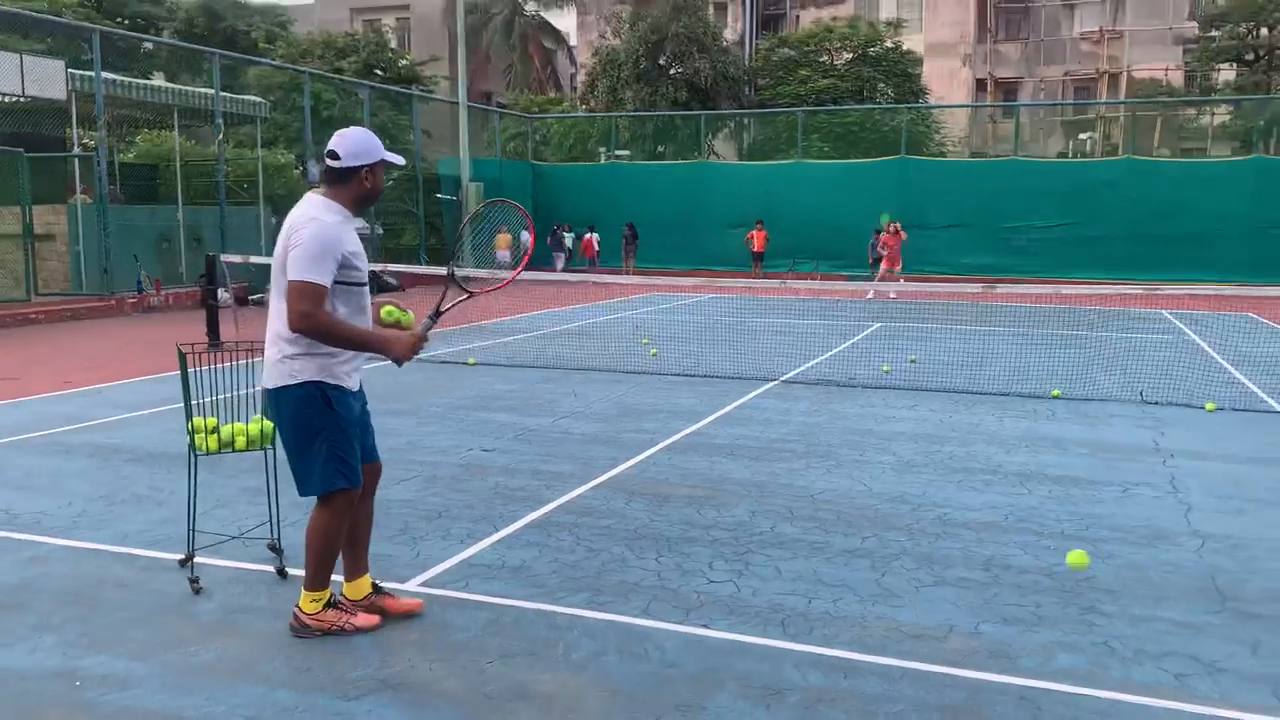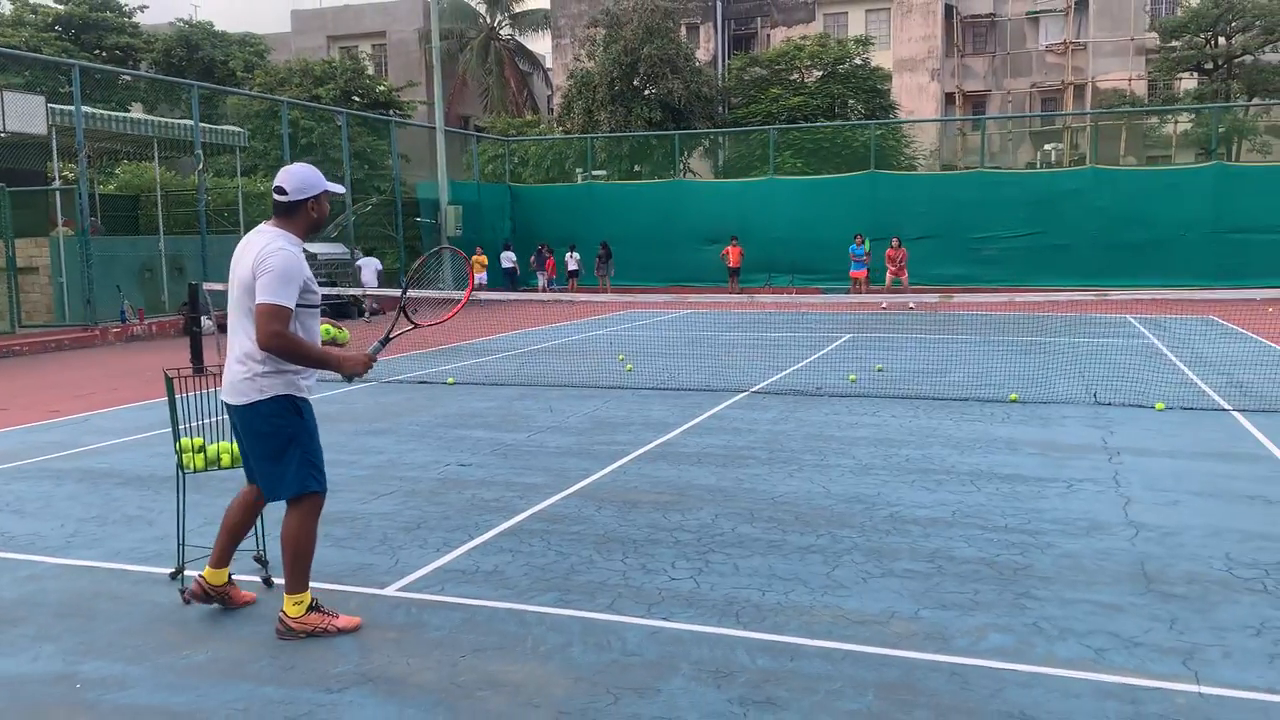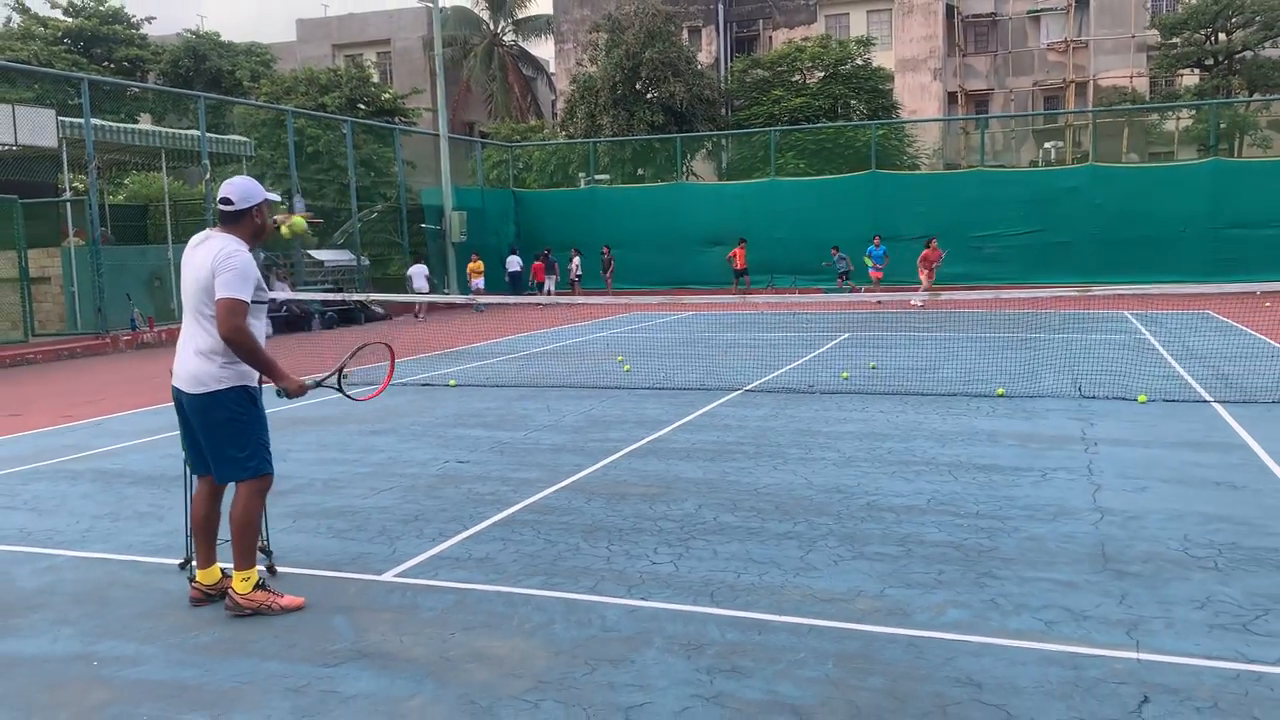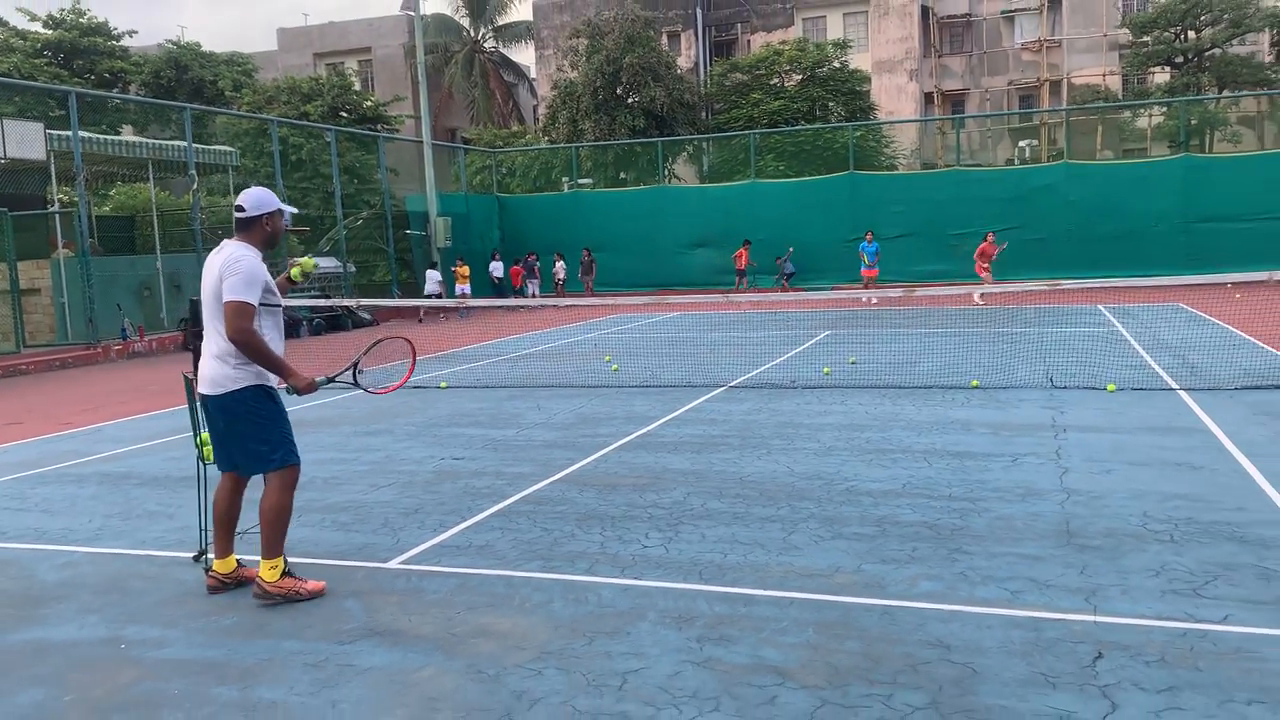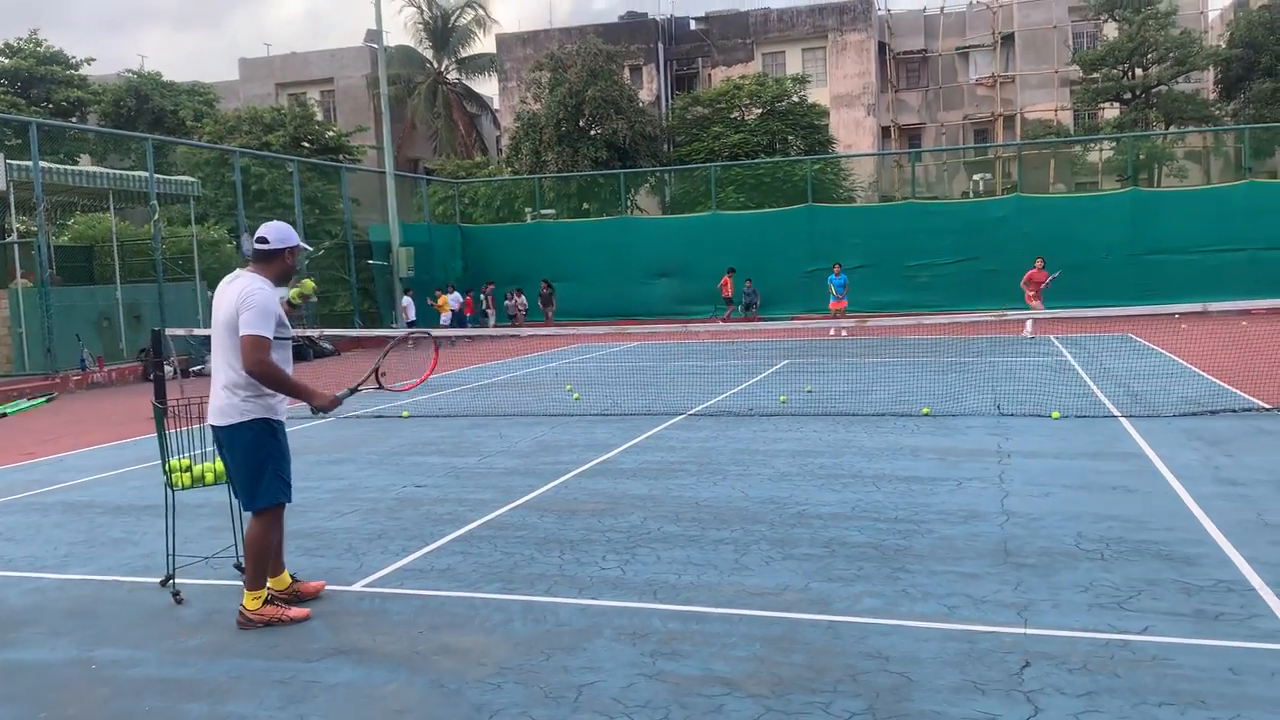
dt=0.7s
person 1, frame 1
left shoulder: (326, 214)
right shoulder: (321, 227)
right elbow: (304, 317)
left wrist: (368, 311)
right wrist: (385, 344)
left hip: (331, 378)
right hip: (309, 382)
left knee: (365, 475)
right knee: (338, 491)
left ankle: (359, 590)
right ankle: (314, 608)
person 1, frame 2
left shoulder: (260, 239)
right shoulder: (282, 256)
right elbow: (271, 337)
left wrist: (312, 328)
right wrist: (338, 361)
left hip: (249, 389)
right hip: (274, 394)
left knee: (261, 487)
right knee: (306, 496)
left ankle: (213, 578)
right ankle: (298, 611)
person 1, frame 3
left shoulder: (201, 241)
right shoulder: (236, 258)
right elbow: (232, 330)
left wrist: (275, 228)
right wrist: (280, 376)
left hip: (190, 381)
right hip: (225, 386)
left knee: (210, 480)
right knee: (254, 479)
left ankle: (206, 578)
right ankle: (245, 588)
person 1, frame 4
left shoulder: (226, 254)
right shoulder: (245, 262)
right elbow: (240, 331)
left wrist: (289, 282)
right wrist: (290, 374)
left hip: (217, 385)
right hip: (244, 386)
left knee: (235, 474)
right knee: (282, 471)
left ankle: (223, 567)
right ankle: (273, 576)
person 1, frame 5
left shoulder: (235, 282)
right shoulder: (259, 294)
right elbow: (256, 364)
left wrist: (286, 307)
right wrist: (311, 395)
left hip: (235, 414)
right hip: (251, 417)
left knee: (270, 503)
right knee: (267, 507)
left ankle: (280, 582)
right ankle: (255, 604)
